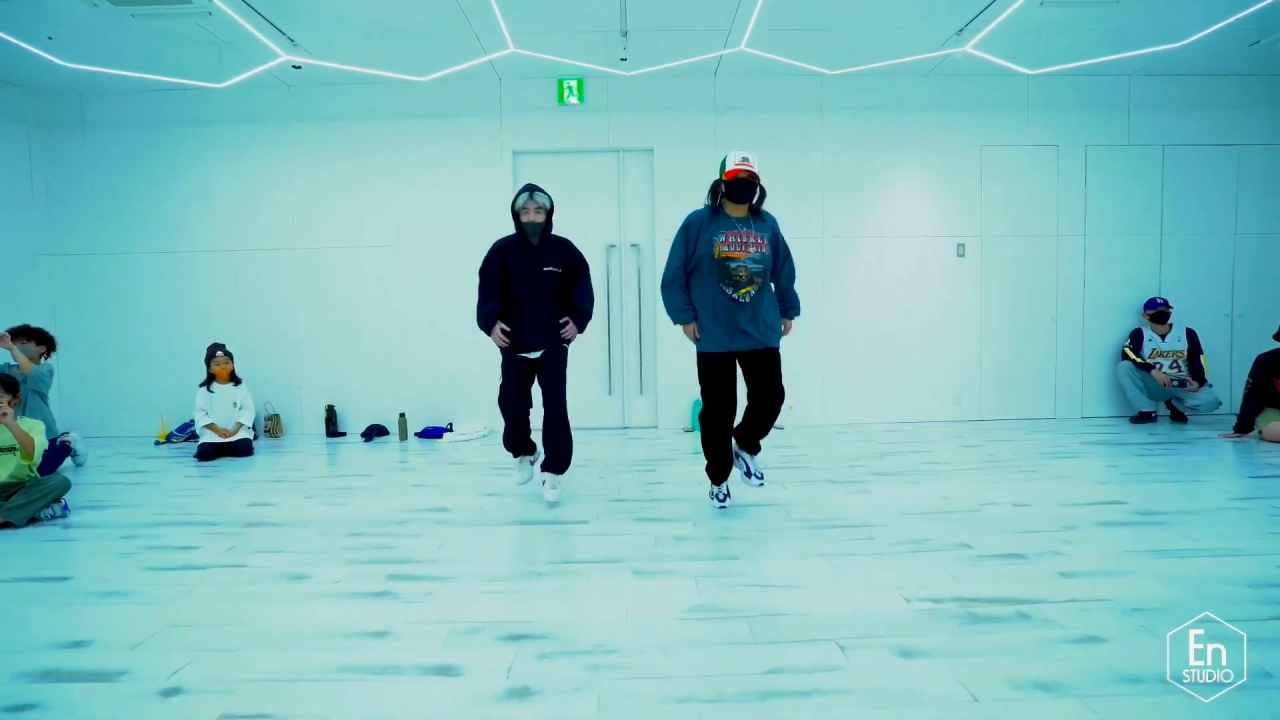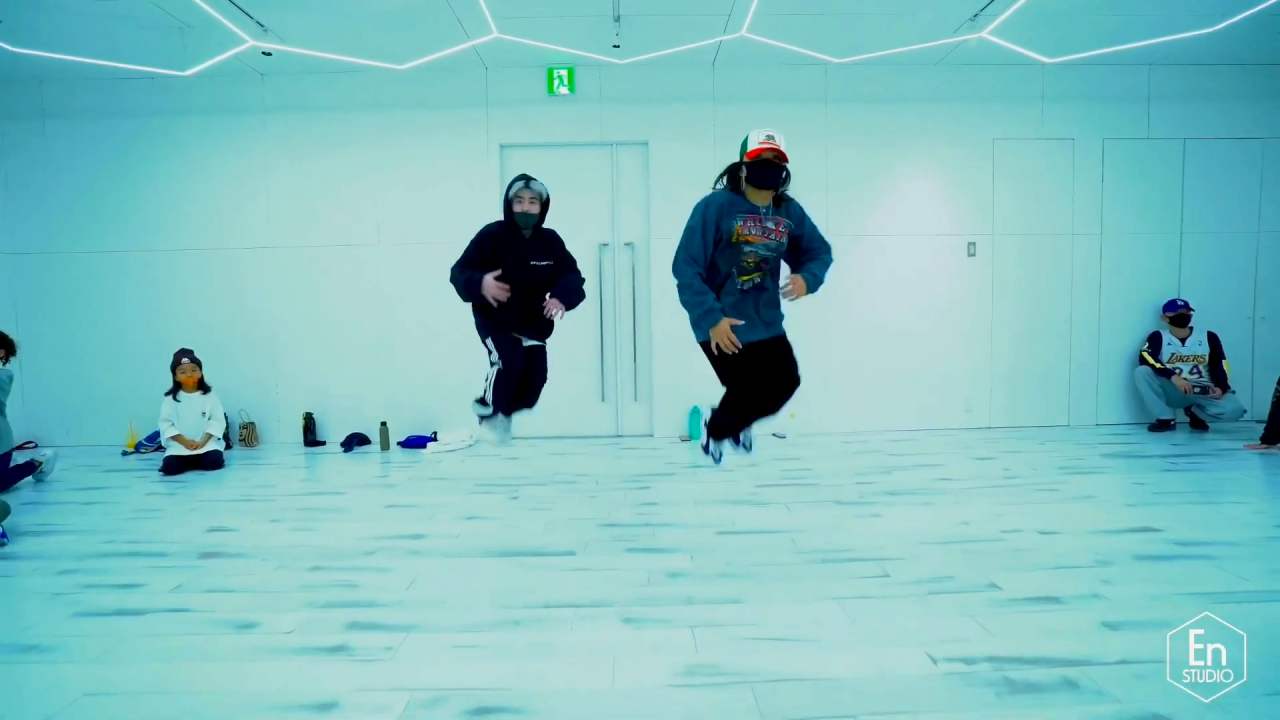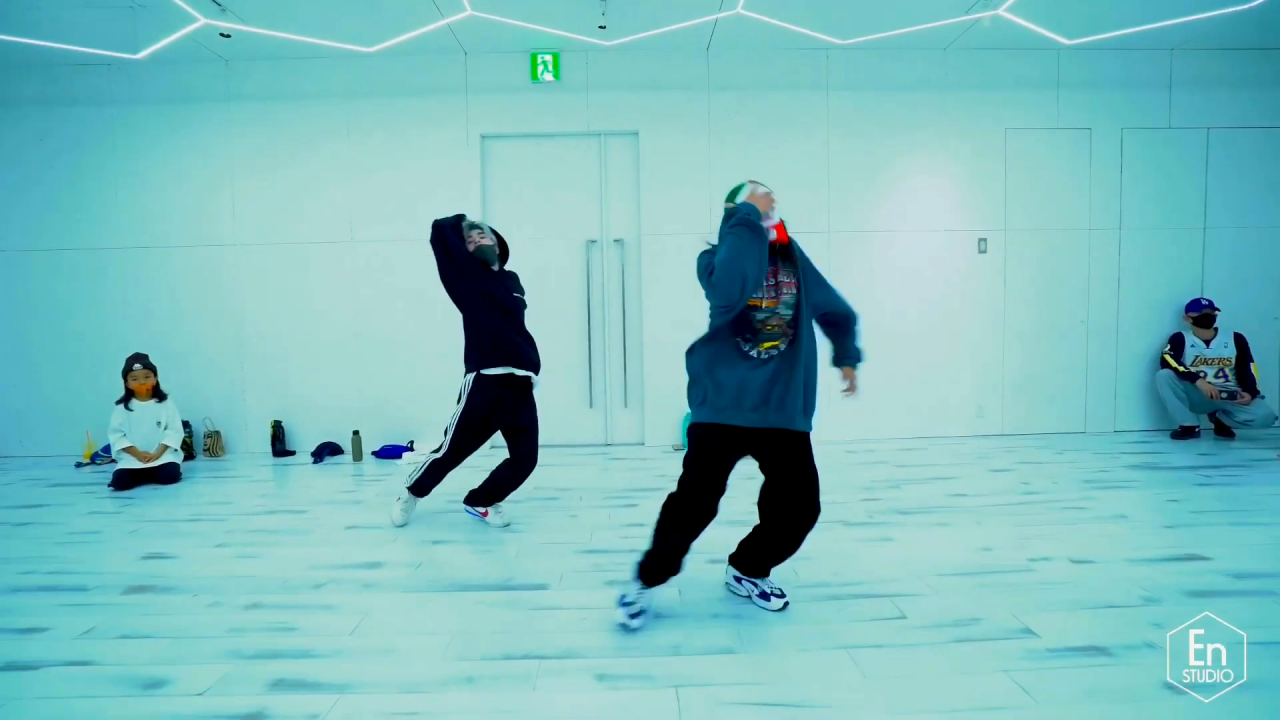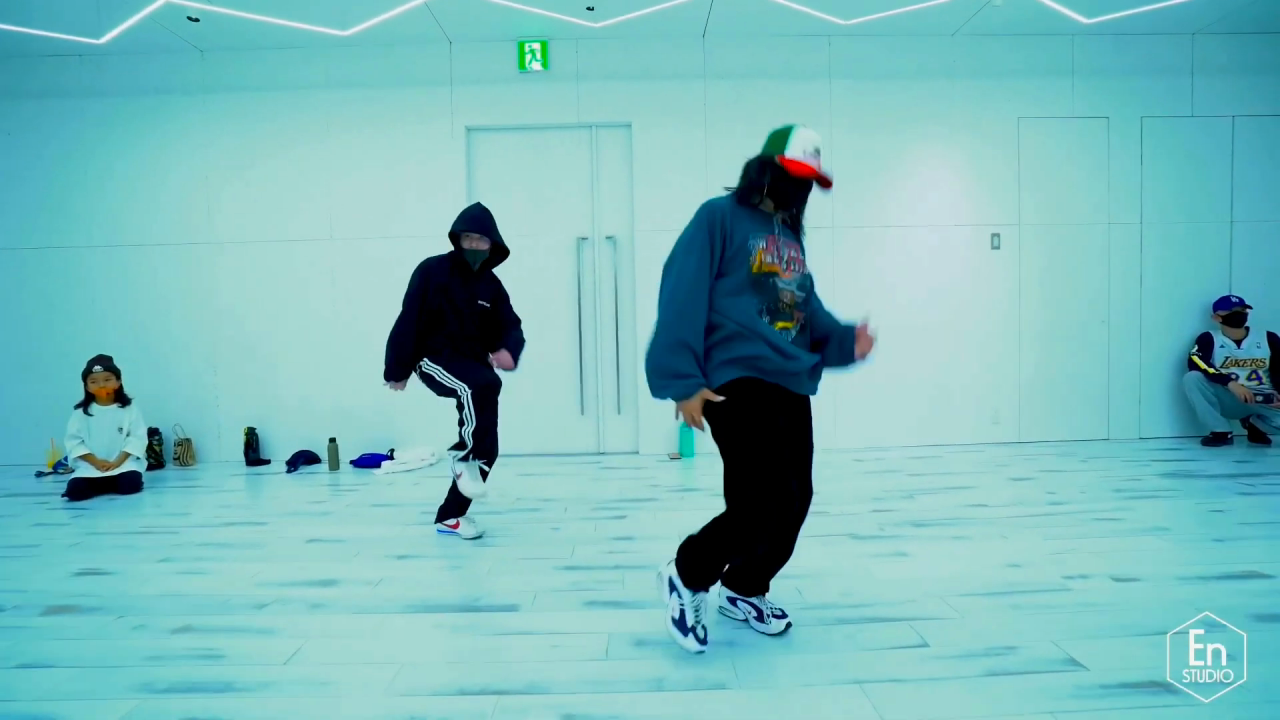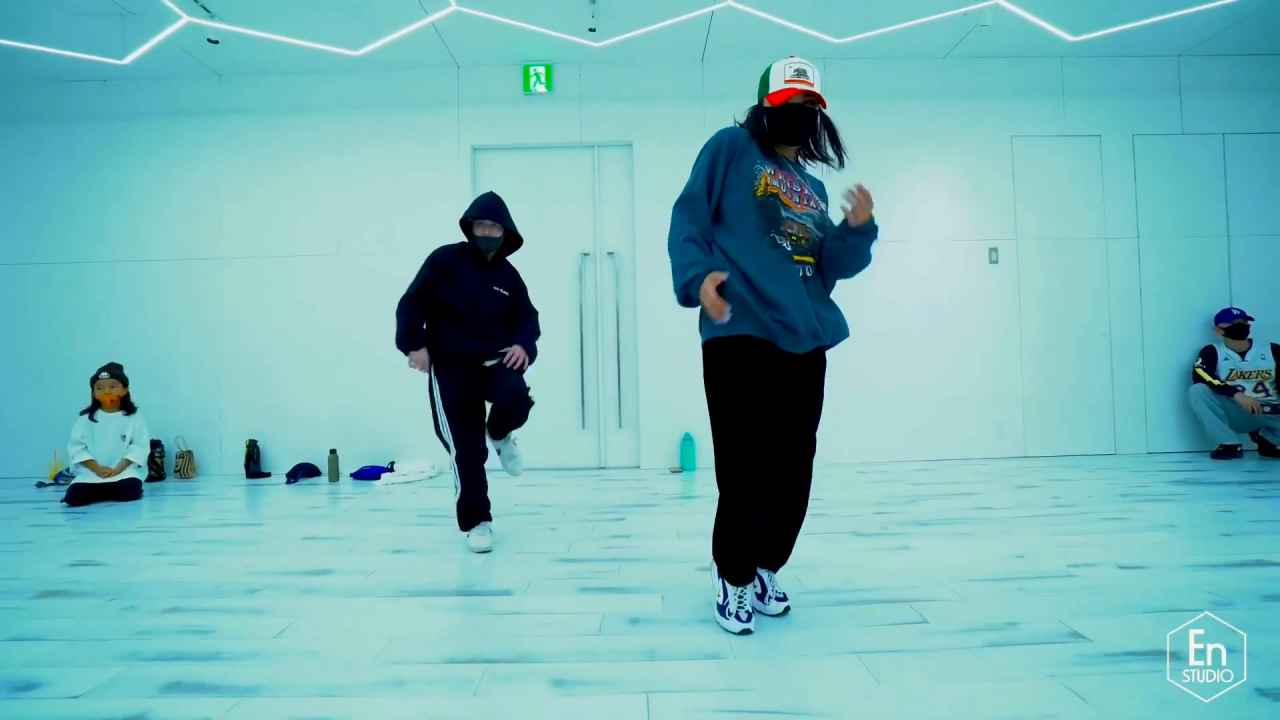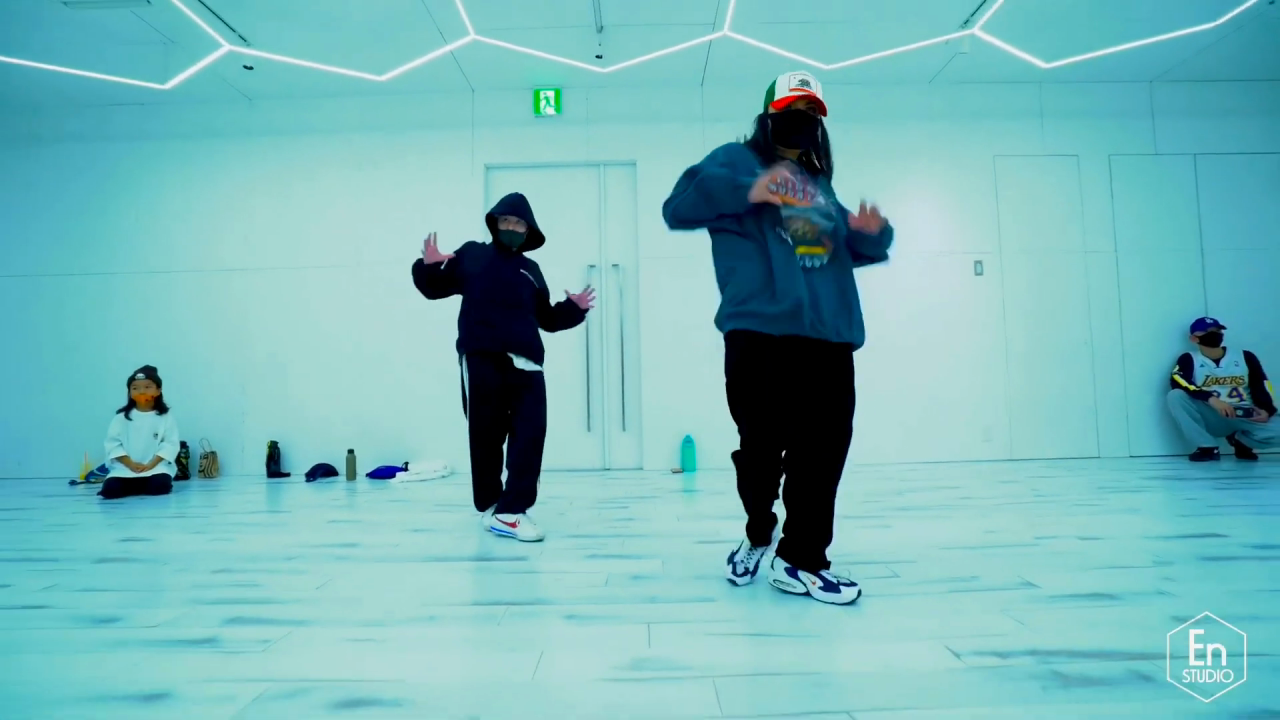
dt=0.4s
person 1, frame 1
left shoulder: (768, 225)
right shoulder: (699, 223)
left elbow: (783, 268)
right elbow: (676, 271)
left wrist: (789, 309)
right wrist: (684, 315)
left hip: (761, 332)
right hip: (715, 335)
left knee: (770, 397)
right knee: (717, 407)
left ankle: (746, 443)
right ankle: (719, 478)
person 1, frame 2
left shoulder: (789, 212)
right shoulder: (717, 205)
left elbow: (817, 251)
right elbow: (687, 265)
left wrist: (806, 278)
right wrist: (711, 318)
left hip: (763, 316)
right hip: (719, 312)
left knee: (783, 381)
right knee: (749, 387)
left ankle: (739, 420)
right ankle: (724, 422)
person 1, frame 3
left shoulder: (791, 257)
right shoulder: (716, 259)
left elbow: (822, 305)
right elbow: (732, 291)
left wrist: (847, 356)
right wrist: (747, 222)
left hip: (784, 413)
right hip: (722, 408)
left knee: (798, 511)
right knee: (695, 505)
left ankle: (747, 573)
right ankle: (648, 578)
person 1, frame 4
left shoulder: (793, 239)
right shoulder: (720, 218)
left elbow: (810, 320)
right elbow: (684, 298)
left wrist: (845, 343)
right wrist: (681, 380)
left hip: (791, 384)
right hip: (735, 380)
left knee: (785, 504)
right knee: (772, 498)
left ankle: (744, 589)
right ankle: (687, 576)
person 1, frame 5
left shoulder: (813, 187)
right shoulder: (730, 148)
left elbow: (829, 268)
right elbow: (688, 220)
left wrist: (858, 230)
right wrist: (696, 278)
left hip: (808, 338)
right hip: (742, 333)
left knee: (794, 464)
right knee: (751, 463)
left ankle: (765, 565)
right ankle: (734, 576)
person 1, frame 6
left shoulder: (822, 187)
right shoulder: (739, 162)
left elbow: (860, 248)
right elbow: (679, 207)
left wrist: (872, 230)
right wrist: (745, 196)
left hip: (829, 329)
right hip: (760, 327)
left knee: (824, 450)
right knee: (763, 447)
left ankle: (800, 560)
right ankle: (759, 535)
person 2, frame 1
left shoulder: (563, 249)
right shoulder: (503, 250)
left elbow: (581, 283)
right elbow: (487, 289)
left wrist: (579, 318)
right wrist: (490, 322)
left hip: (553, 341)
right hip: (515, 343)
left knee: (555, 405)
right knee: (512, 402)
left ankle: (552, 471)
right ankle: (523, 452)
person 2, frame 2
left shoulder: (550, 241)
right shoulder: (493, 235)
left elbow: (573, 278)
right elbow: (460, 273)
left wrist: (561, 297)
right wrist: (479, 284)
left hip: (533, 323)
right hip: (496, 321)
left knee: (533, 383)
right knee: (511, 366)
left ankle: (499, 409)
right ankle: (489, 410)
person 2, frame 3
left shoulder: (510, 281)
right shoulder: (465, 274)
right elbow: (442, 231)
right wrist: (460, 224)
left hip: (519, 381)
right hip: (484, 377)
left knee: (524, 458)
right knee: (455, 448)
left ankle: (482, 501)
right ankle: (411, 492)
person 2, frame 4
left shoulder: (491, 284)
right shoulder: (433, 271)
left elbow: (510, 328)
right elbow: (409, 322)
left wrist: (509, 350)
right wrist: (397, 369)
left hip: (475, 366)
right hip: (436, 360)
left knee: (485, 448)
right knee: (484, 387)
left ankle: (451, 516)
right ankle: (466, 458)
person 2, frame 5
left shoulder: (509, 276)
right shoulder: (446, 259)
left elbow: (526, 323)
right elbow: (413, 302)
left wrist: (525, 347)
right wrist: (413, 344)
left hip: (494, 360)
right hip: (449, 362)
left knee: (514, 398)
right knee: (464, 443)
left ankle: (499, 436)
right ankle: (475, 522)
person 2, frame 6
left shoulder: (530, 270)
right shoulder: (474, 255)
left elbow: (546, 319)
right elbow: (435, 288)
left wrist: (575, 309)
right wrist: (428, 265)
left hip: (525, 362)
right hip: (481, 359)
left knee: (530, 434)
right knee: (485, 436)
left ankle: (511, 510)
right ankle: (488, 506)
